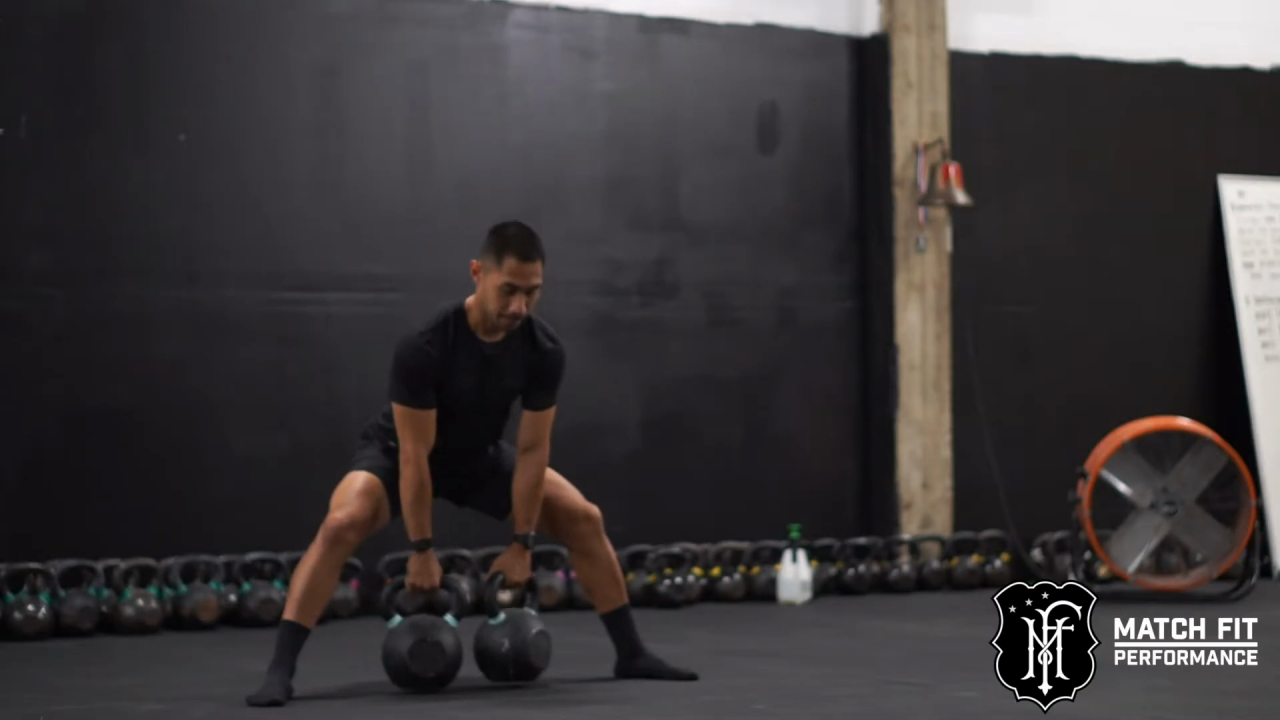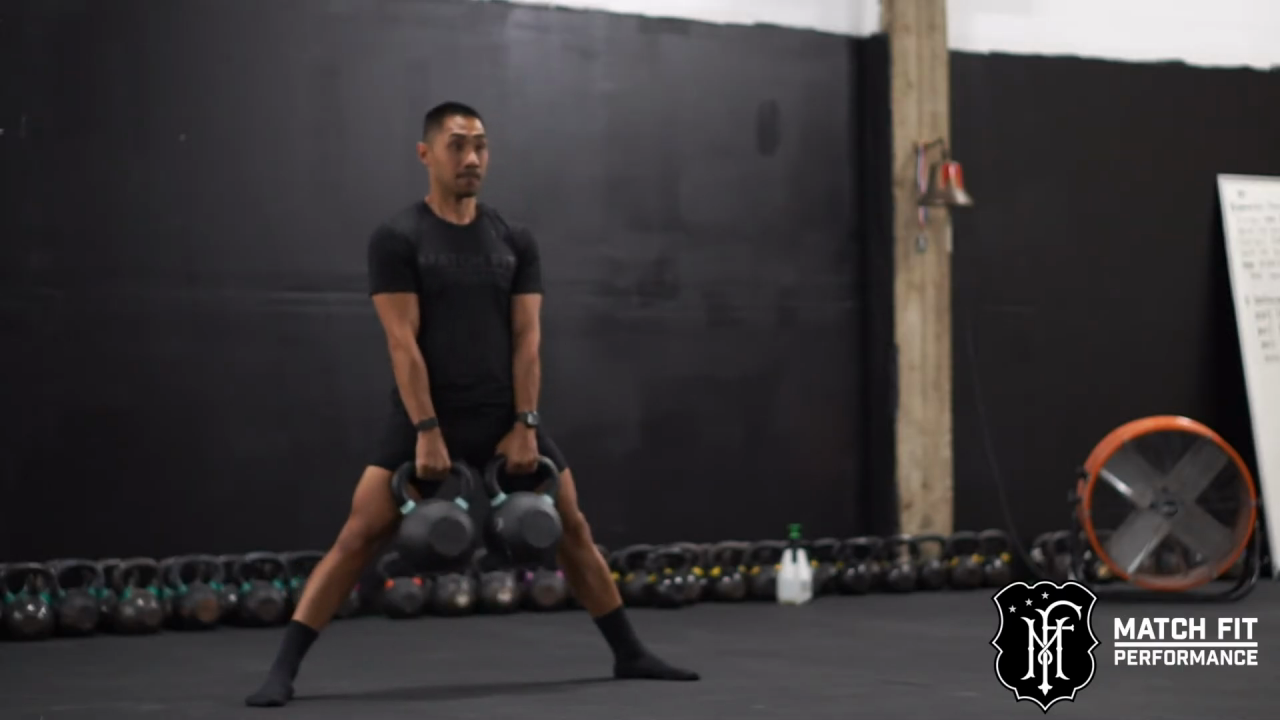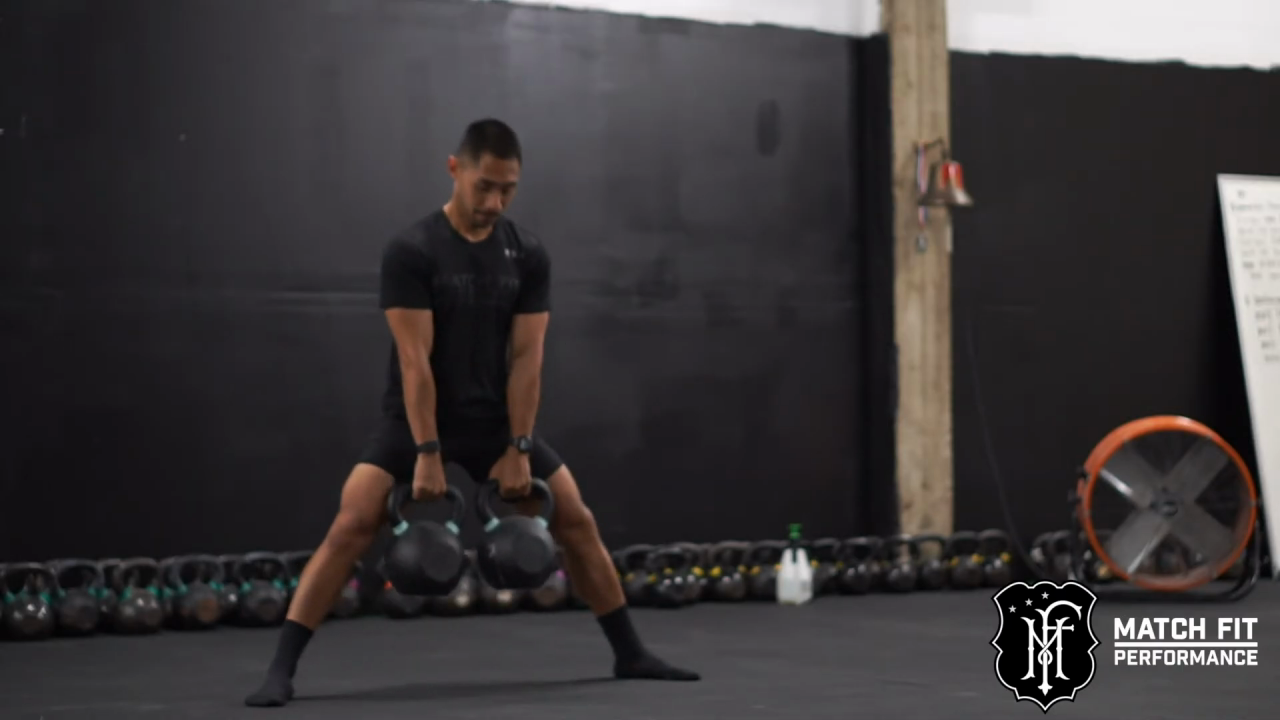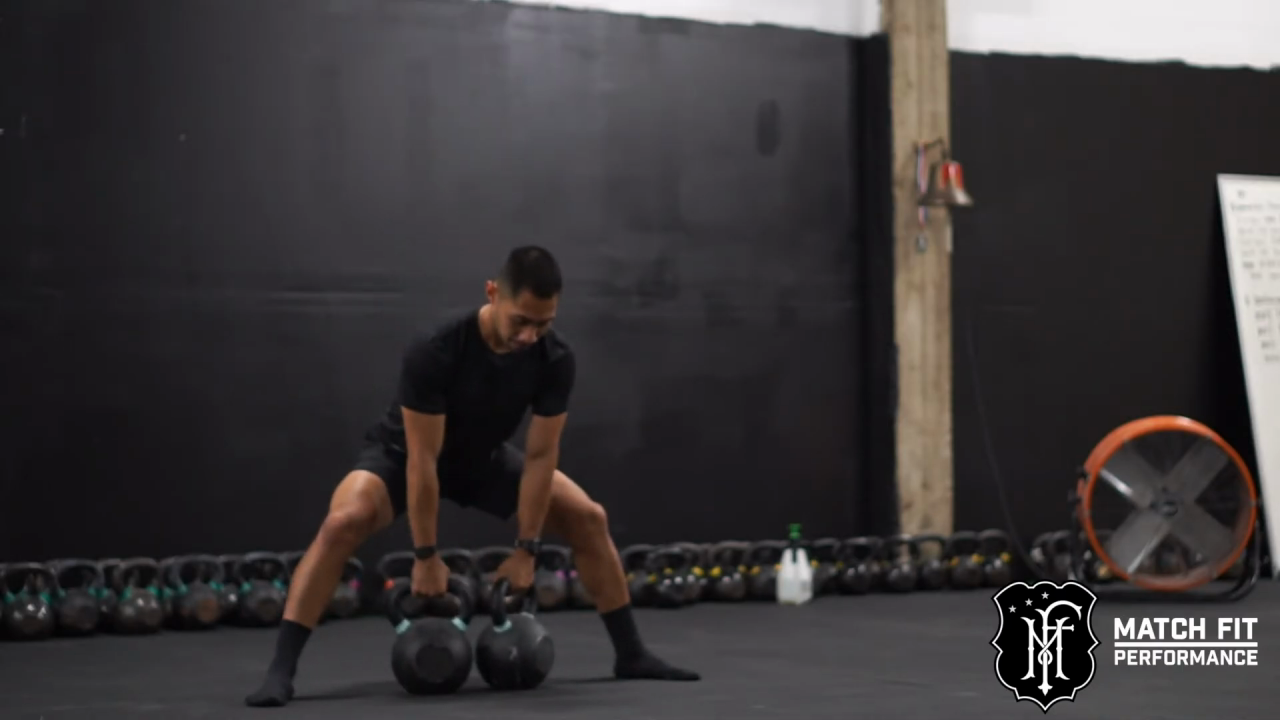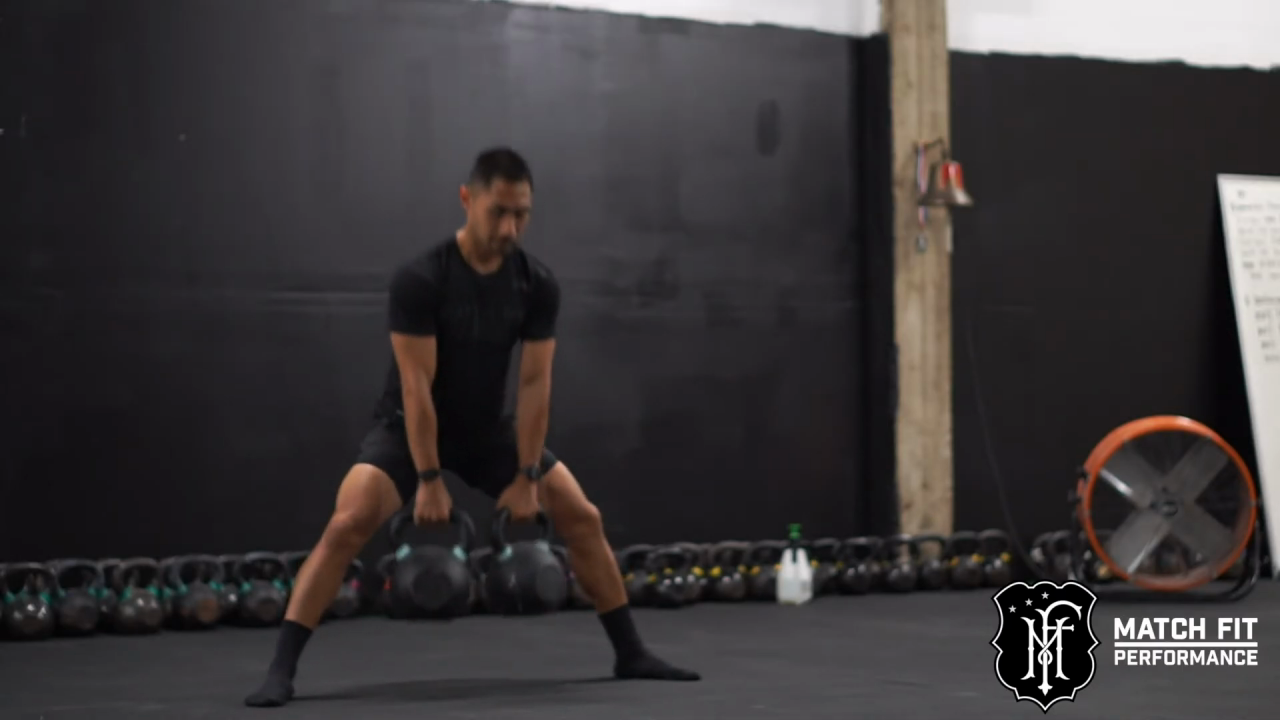
dt=1s
person 1, frame 1
left shoulder: (544, 350)
right shoulder: (423, 347)
left elbow: (532, 450)
right elbow: (414, 456)
left wrist: (521, 545)
right wrist: (422, 551)
left hip: (478, 456)
right hip: (396, 452)
left knee: (585, 519)
right knee: (341, 526)
left ankle: (631, 653)
right ankle: (280, 670)
person 1, frame 2
left shoulder: (514, 241)
right shoulder: (397, 239)
left elbow: (526, 339)
right elbow: (403, 342)
left wrist: (525, 426)
right wrist: (427, 432)
left hip: (504, 419)
right hip: (426, 419)
left knee: (572, 530)
right knee: (359, 537)
left ankle: (629, 654)
right ankle: (283, 670)
person 1, frame 3
left shoulder: (528, 254)
right shoulder: (411, 251)
left elbow: (526, 358)
right elbow: (415, 360)
left wrist: (519, 450)
right wrist: (427, 455)
left hip: (494, 421)
right hip: (416, 420)
left knee: (577, 524)
right knee: (350, 530)
left ankle: (631, 654)
right ankle: (280, 670)
person 1, frame 4
left shoulder: (556, 359)
right shoulder: (433, 352)
left elbow: (540, 456)
right elbow: (422, 460)
left wrist: (525, 552)
right wrist: (427, 557)
left hip: (484, 457)
right hip: (402, 453)
left knee: (588, 518)
right knee: (342, 524)
left ankle: (631, 654)
right ankle: (281, 670)
person 1, frame 5
left shoulder: (537, 284)
right shoulder: (419, 279)
left elbow: (534, 383)
right elbow: (417, 386)
left wrist: (526, 479)
right wrist: (429, 482)
left hip: (488, 430)
right hip: (408, 427)
left knee: (583, 519)
right knee: (346, 526)
left ankle: (631, 653)
right ankle: (281, 669)
